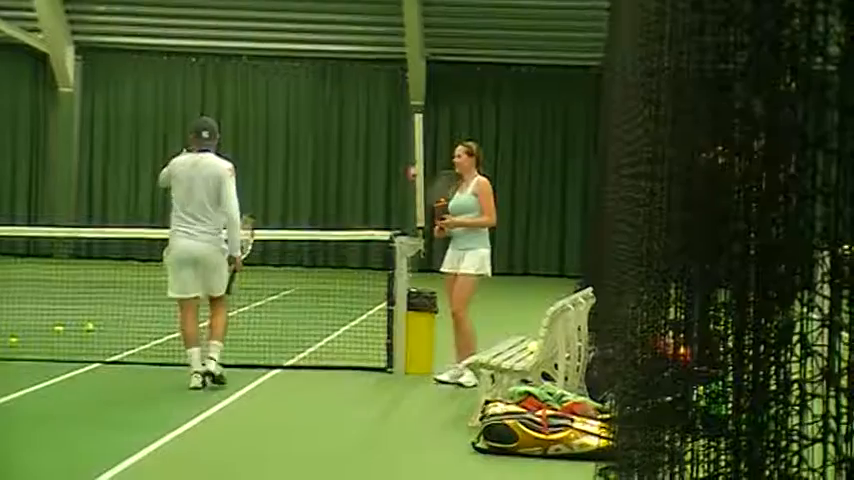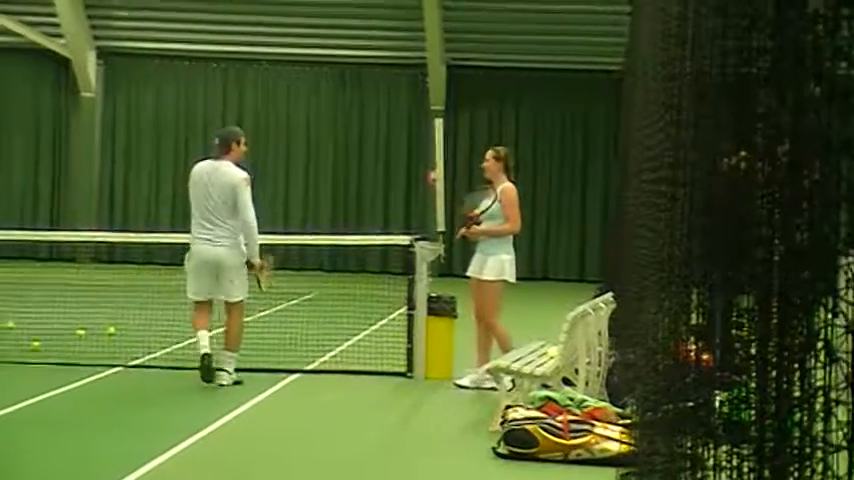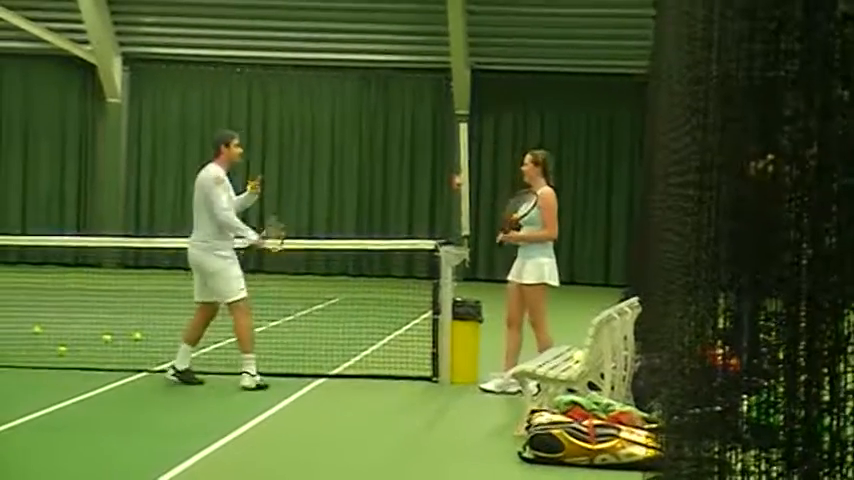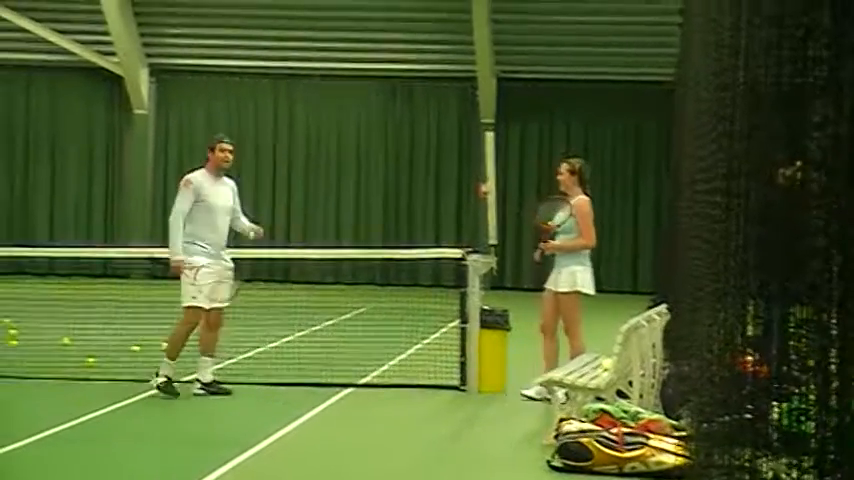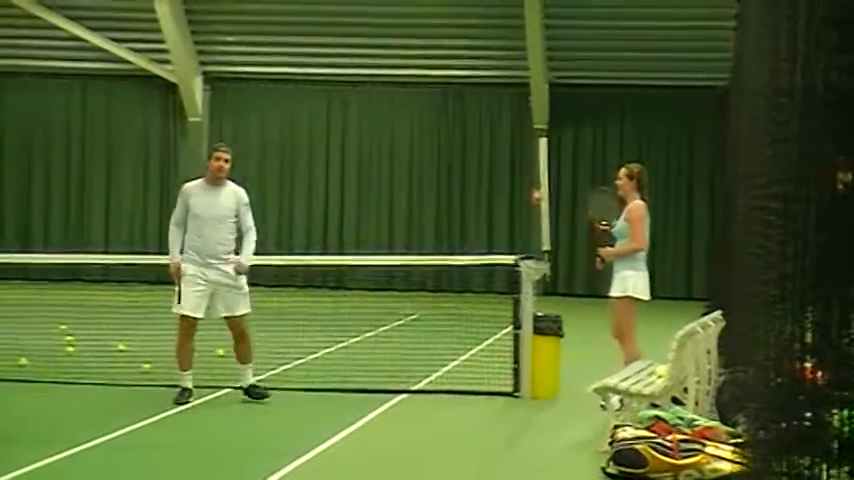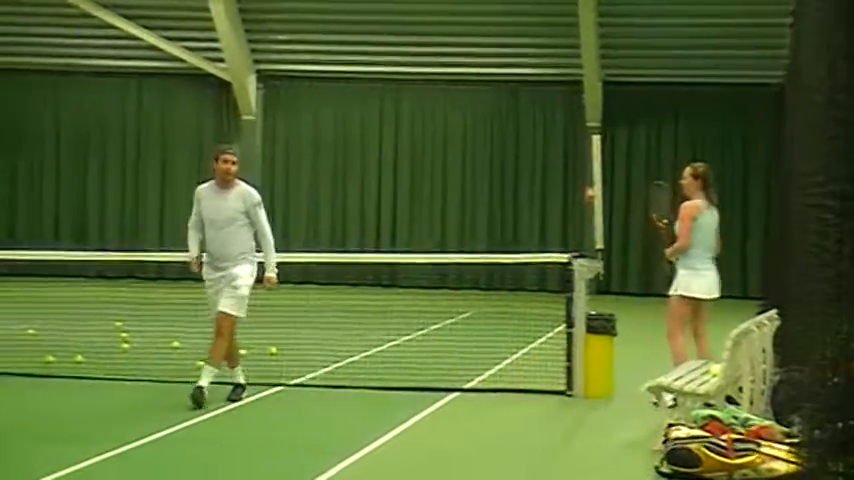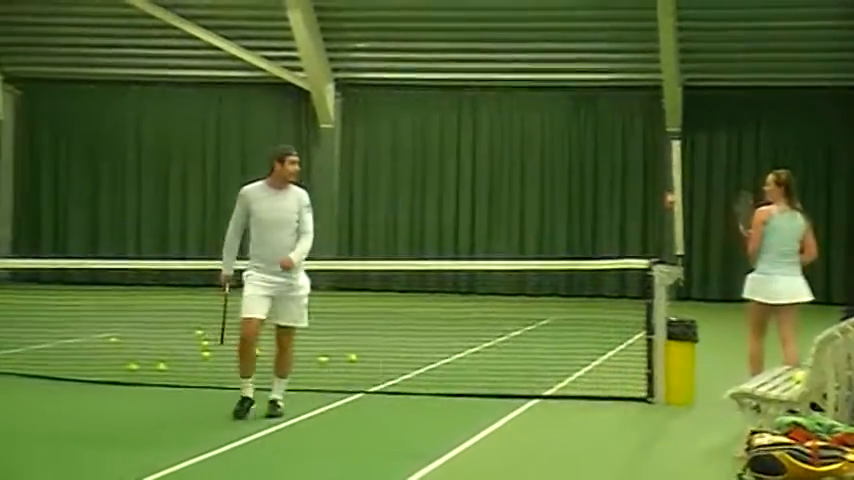
dt=0.4s
person 1, frame 1
left shoulder: (177, 164)
right shoulder: (224, 167)
left elbow: (162, 181)
right elbow: (231, 212)
right wrist: (236, 250)
left hip: (180, 244)
right hip: (211, 246)
left knee: (187, 308)
right knee: (219, 305)
left ankle: (197, 371)
right ankle: (212, 362)
person 1, frame 2
left shoulder: (197, 170)
right shoulder: (239, 177)
right elbow: (248, 219)
right wrist: (254, 255)
left hip: (200, 249)
right hip: (229, 251)
left knee: (201, 308)
right knee: (234, 310)
left ankle: (205, 350)
right ankle: (227, 370)
person 1, frame 3
left shoulder: (208, 174)
right shoulder: (216, 176)
left elbow: (230, 207)
right elbow: (224, 216)
left wrist: (251, 194)
right wrist: (252, 235)
left hip: (202, 251)
right hip: (216, 253)
left knee: (206, 310)
right knee: (241, 309)
left ankle: (179, 367)
right ankle: (249, 373)
person 1, frame 4
left shoulder: (230, 186)
right shoulder: (193, 181)
left elbow: (236, 219)
right elbow: (177, 219)
left wrist: (250, 228)
right wrist: (177, 255)
left hip: (220, 260)
right hip: (195, 259)
left knee: (215, 319)
right knee: (192, 318)
left ankle: (205, 379)
right ankle: (164, 374)
person 1, frame 5
left shoulder: (238, 194)
right shoulder: (189, 190)
left elbow: (249, 231)
right elbow: (176, 225)
left wrist: (245, 259)
right wrist: (174, 258)
left hip: (228, 270)
right hip: (194, 269)
left knee: (240, 329)
right knee: (186, 328)
left ankle: (247, 383)
right ankle: (185, 386)
person 1, frame 6
left shoulder: (248, 194)
right shoulder: (201, 192)
left elbow: (264, 233)
right elbow: (195, 227)
left wrist: (271, 269)
right wrist: (194, 252)
left hip: (240, 269)
right hip: (213, 270)
left knee: (223, 329)
right knee: (224, 332)
left ankle: (203, 385)
right ankle: (239, 380)
person 1, frame 7
left shoulder: (300, 196)
right shoulder: (249, 193)
left elbow: (307, 235)
right elbow: (234, 232)
left wrist: (295, 257)
right wrist: (227, 268)
left hip: (290, 277)
right hip: (258, 275)
left knee: (285, 341)
right knee: (246, 336)
left ankle: (276, 398)
right ankle: (246, 395)
person 2, frame 1
left shoulder: (481, 184)
right shoulder: (457, 187)
left elbow: (490, 219)
left wrist: (459, 222)
right wrist: (444, 228)
left hip: (474, 252)
right hip: (454, 251)
left knee: (459, 310)
right knee: (455, 312)
right ankle: (459, 366)
person 2, frame 2
left shoulder: (508, 189)
right shoulder: (490, 190)
left elbow: (514, 227)
left wrist: (483, 231)
right wrist: (472, 232)
left hip: (498, 258)
right hip: (481, 256)
left knee: (490, 319)
right knee: (479, 318)
right ankle: (482, 373)
person 2, frame 3
left shoulder: (546, 194)
right shoulder: (530, 194)
left elbow: (551, 233)
left wrist: (520, 236)
right wrist: (512, 236)
left hip: (538, 263)
right hip: (522, 261)
left knee: (538, 323)
right knee: (512, 321)
right ankle: (508, 377)
person 2, frame 4
left shoulder: (581, 203)
right shoulder: (568, 203)
left elbow: (589, 242)
left wrist: (557, 246)
right wrist: (550, 247)
left hip: (574, 271)
right hip: (560, 270)
left knee: (572, 332)
right knee: (546, 328)
person 2, frame 5
left shoulder: (636, 207)
right shoulder: (631, 208)
left elbow: (639, 244)
left wrist: (611, 252)
right wrist: (611, 253)
left hip: (629, 276)
right hip: (624, 274)
left knee: (626, 338)
right knee: (620, 335)
person 2, frame 6
left shoulder: (688, 206)
right shoulder: (712, 210)
left elbow: (683, 243)
right elbow: (716, 247)
left wrist: (670, 252)
left hip: (690, 276)
right hip: (707, 274)
left knee: (675, 334)
right knee: (700, 335)
person 2, frame 7
left shoulder: (763, 213)
right shoulder: (801, 218)
left elbow: (752, 250)
right elbow: (812, 253)
left wrist: (757, 259)
left hip: (765, 280)
right hip: (792, 282)
left knee: (756, 337)
right knee: (788, 340)
